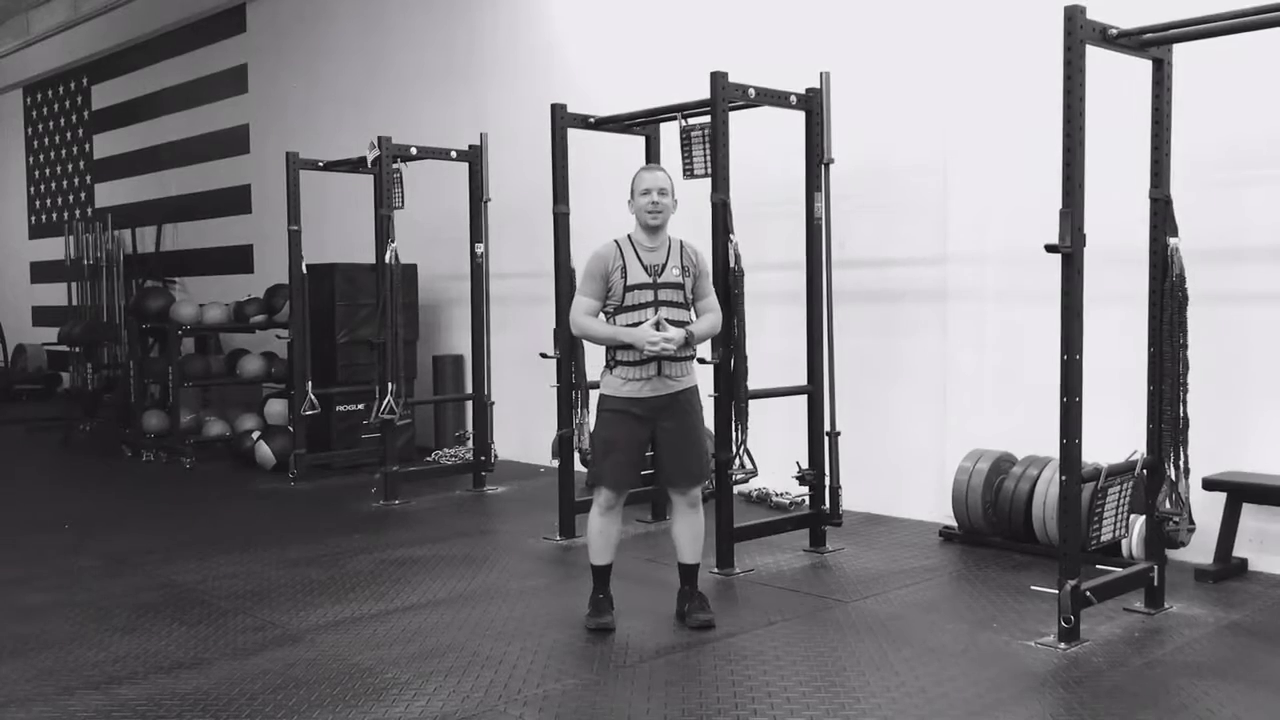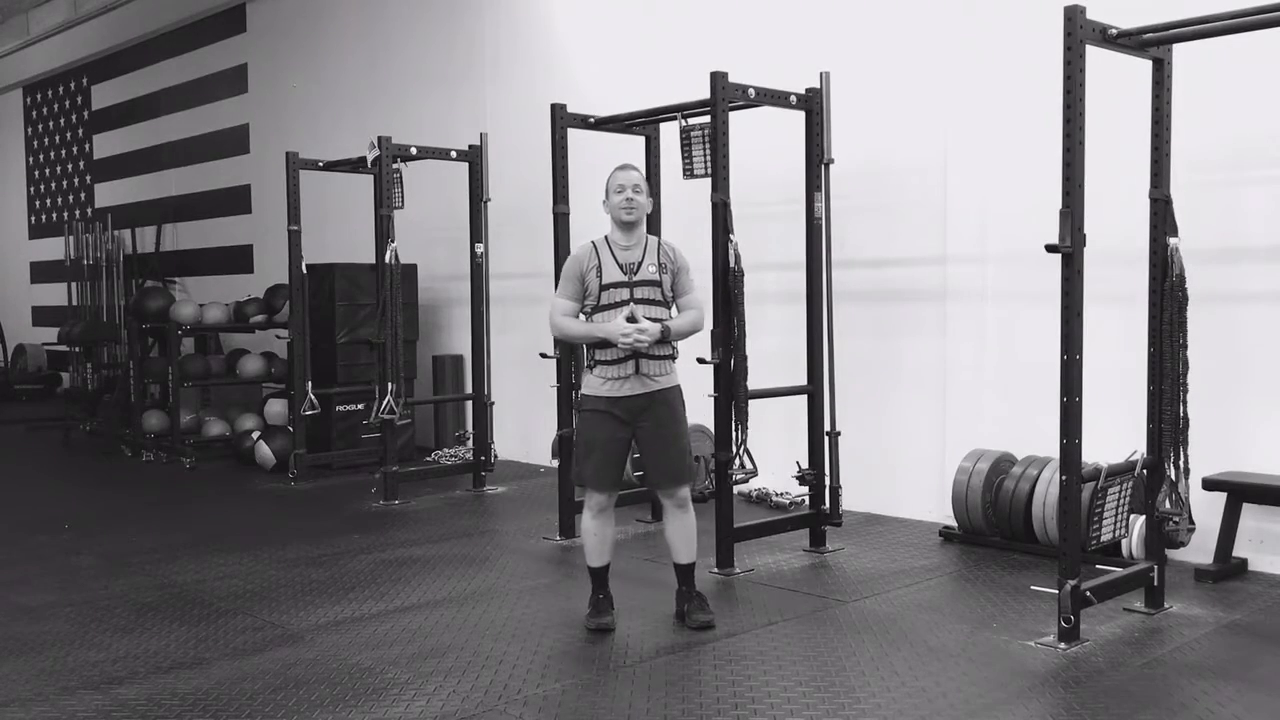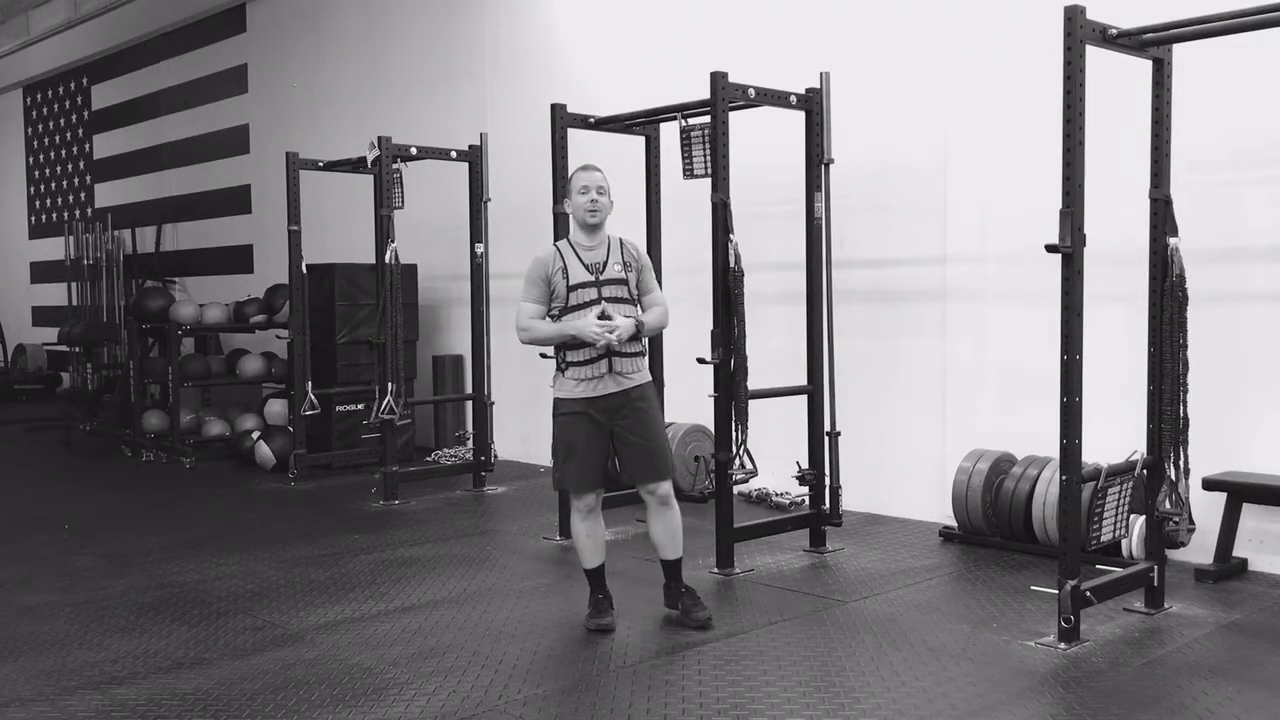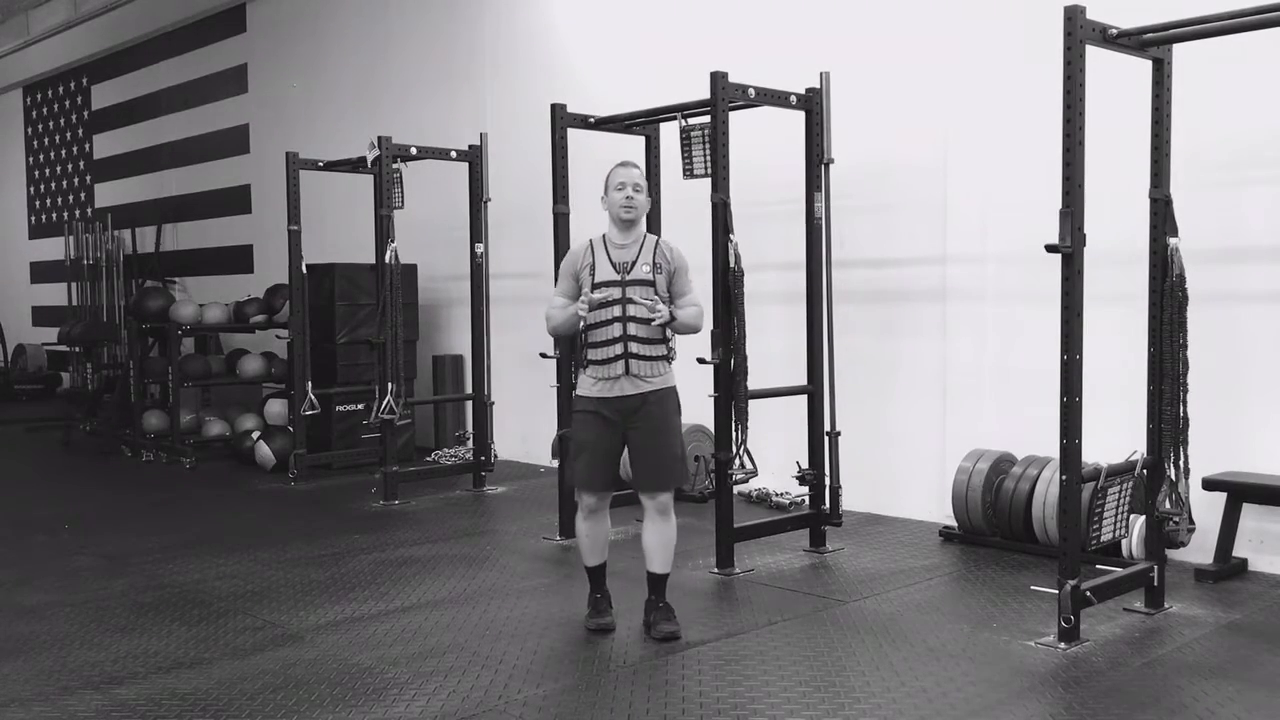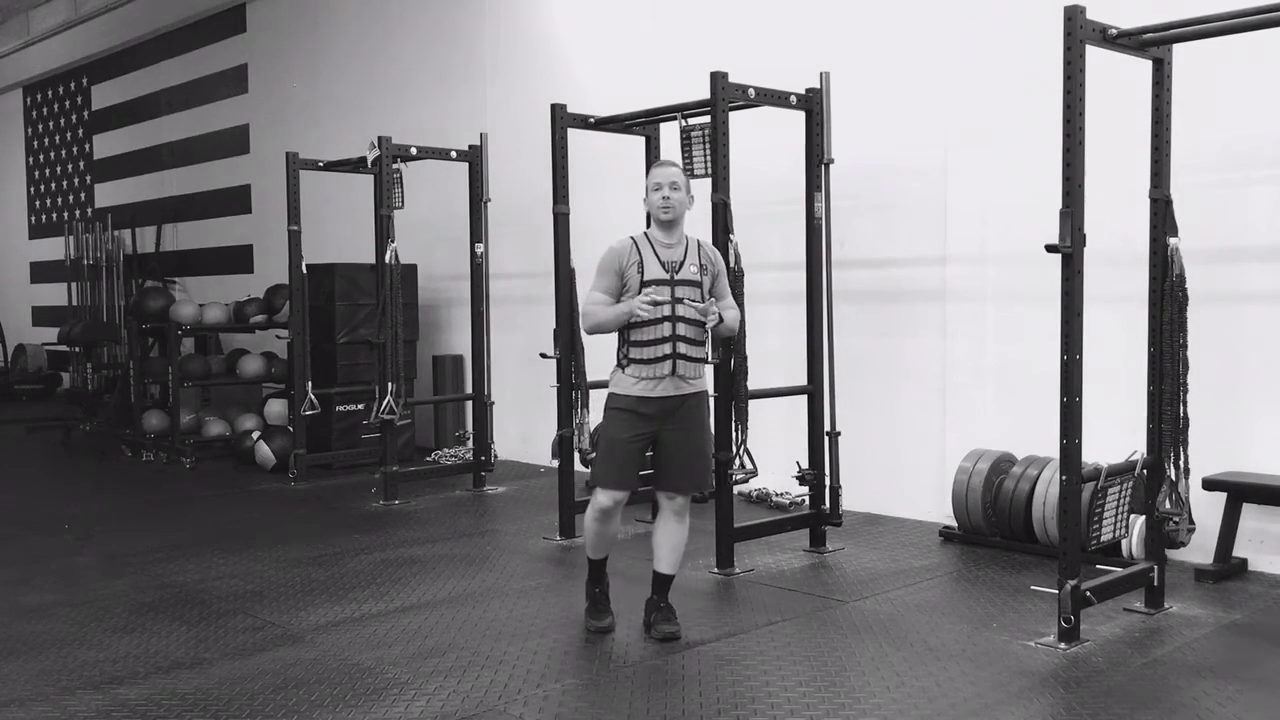
dt=1s
person 1, frame 1
left shoulder: (692, 257)
right shoulder: (606, 257)
left elbow: (713, 316)
right elbow: (579, 321)
left wrist: (685, 336)
right wrist: (632, 335)
left hip: (679, 392)
right hip: (622, 395)
left knee: (688, 493)
right knee: (607, 495)
left ankle: (690, 593)
right ankle: (600, 595)
person 1, frame 2
left shoulder: (670, 255)
right shoulder: (583, 258)
left elbow: (696, 315)
right elbow: (558, 323)
left wrist: (660, 330)
right wrist: (606, 330)
left hip: (660, 390)
right hip: (603, 394)
left knee: (677, 494)
right knee: (598, 498)
left ankle: (687, 593)
right ankle: (600, 595)
person 1, frame 3
left shoulder: (633, 253)
right shoulder: (547, 262)
left elbow: (660, 311)
right elbow: (526, 329)
left wrist: (635, 322)
right wrist: (574, 327)
left hip: (634, 388)
right hip: (577, 395)
left knee: (659, 489)
right knee: (585, 499)
left ankle: (676, 586)
right ankle: (599, 595)
person 1, frame 4
left shoulder: (668, 254)
right shoulder: (579, 255)
left elbow: (696, 316)
right elbow: (552, 322)
left wrist: (670, 316)
right wrist: (576, 312)
left hip: (654, 392)
right hip: (596, 394)
left knee: (659, 499)
right knee: (590, 499)
left ankle: (657, 601)
right ankle: (598, 593)
person 1, frame 5
left shoulder: (709, 256)
right shoulder: (621, 253)
left elbow: (733, 318)
right elbow: (589, 319)
left wrist: (717, 317)
right wrist: (628, 307)
left hip: (688, 395)
right hip: (631, 394)
left knee: (675, 501)
right knee: (607, 499)
left ankle: (659, 602)
right ankle: (596, 584)
